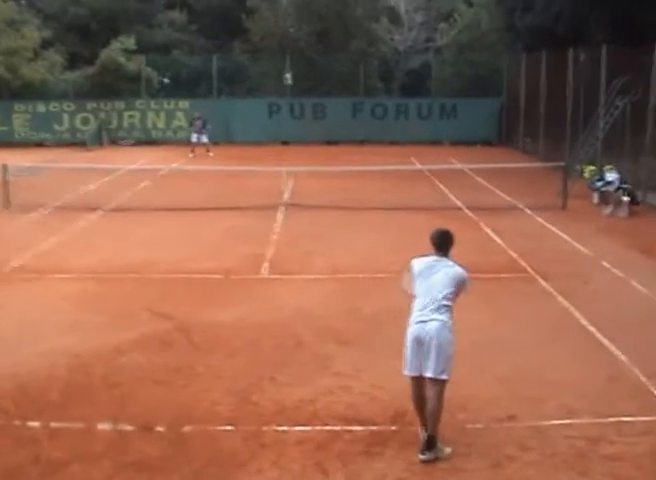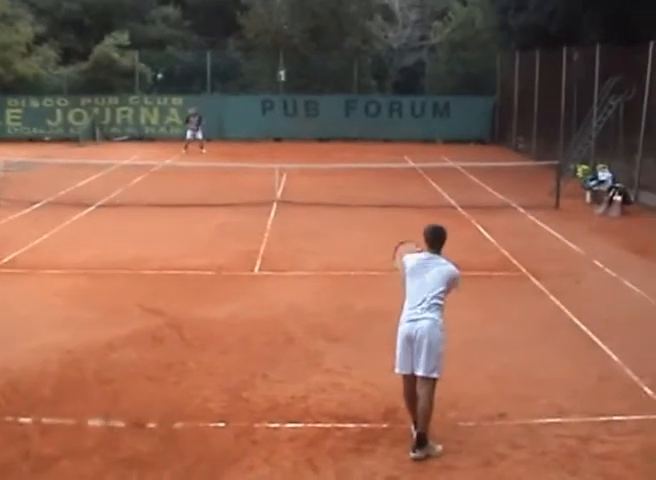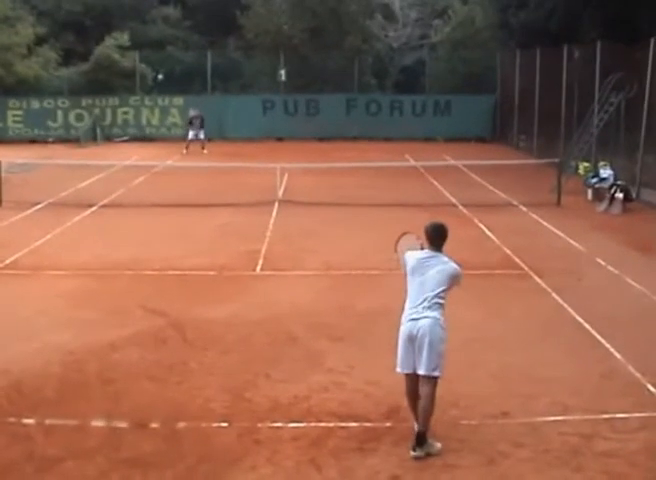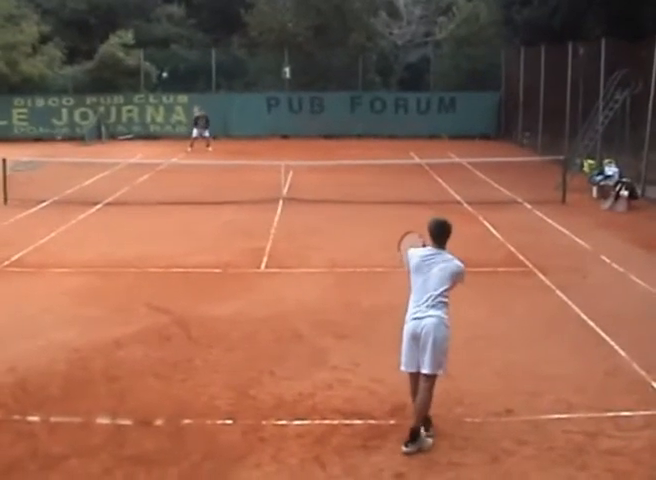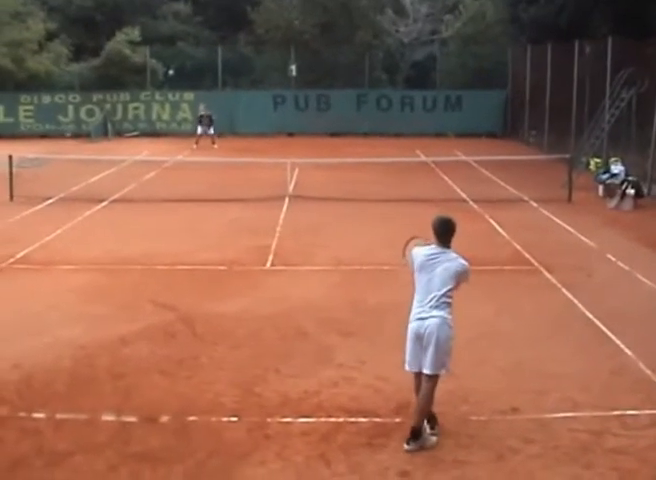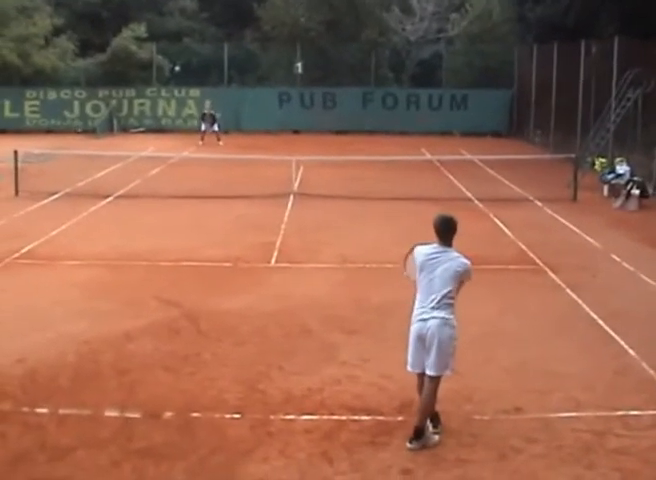
dt=0.2s
person 1, frame 1
left shoulder: (416, 264)
right shoulder: (459, 274)
left hip: (416, 325)
right hip: (439, 328)
left knee: (417, 382)
right knee: (435, 386)
left ankle: (425, 429)
right ankle: (429, 446)
person 1, frame 2
left shoulder: (408, 259)
right shoulder: (451, 271)
left hip: (407, 323)
right hip: (430, 326)
left knee: (409, 380)
right knee: (426, 385)
left ankle: (416, 426)
right ankle: (421, 443)
person 1, frame 3
left shoulder: (410, 257)
right shoulder: (453, 269)
left hip: (409, 322)
right hip: (431, 325)
left knee: (411, 379)
right knee: (427, 383)
left ankle: (420, 425)
right ankle: (421, 442)
person 1, frame 4
left shoulder: (413, 254)
right shoulder: (456, 267)
left hip: (413, 321)
right hip: (435, 323)
left knee: (415, 378)
right knee: (426, 381)
left ankle: (424, 421)
right ankle: (413, 438)
person 1, frame 5
left shoulder: (417, 253)
right shoulder: (461, 266)
left hip: (417, 321)
right hip: (439, 323)
left knee: (419, 377)
right knee: (429, 380)
left ankle: (429, 418)
right ankle: (415, 436)
person 1, frame 6
left shoulder: (419, 252)
right shoulder: (463, 265)
left hip: (419, 321)
right hip: (441, 324)
left knee: (422, 377)
right knee: (431, 381)
left ankle: (432, 417)
right ankle: (418, 435)
